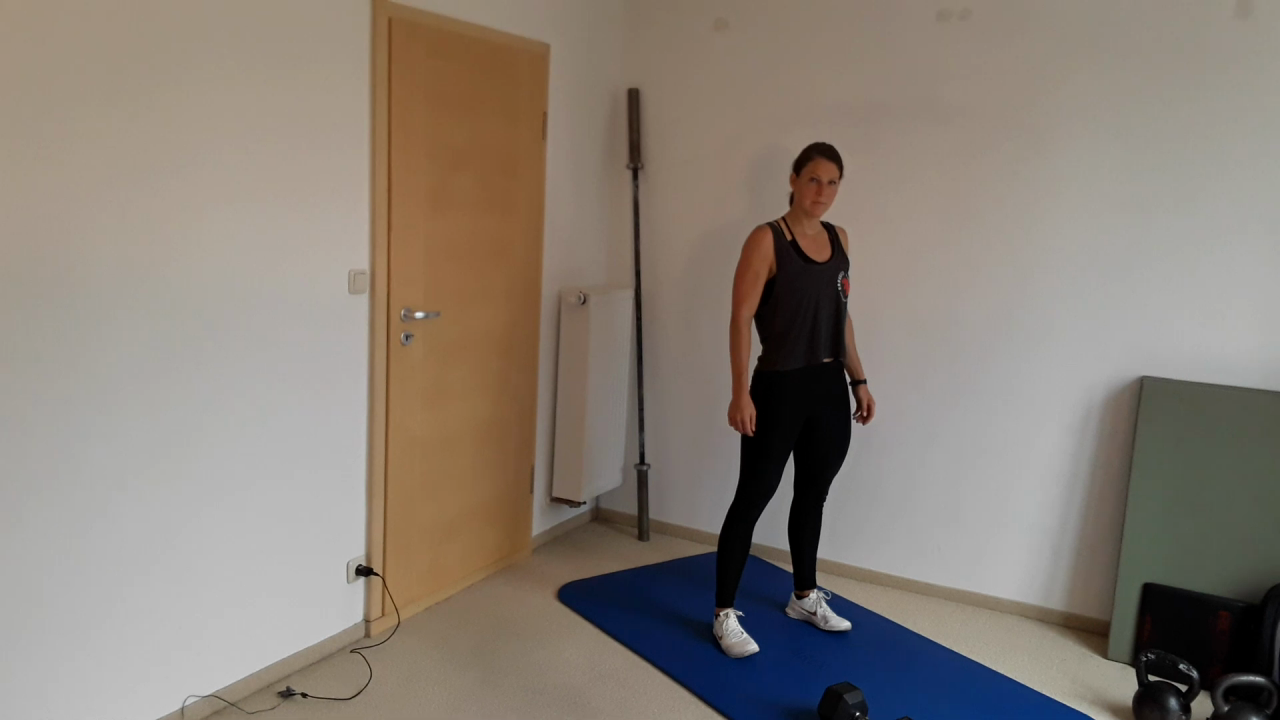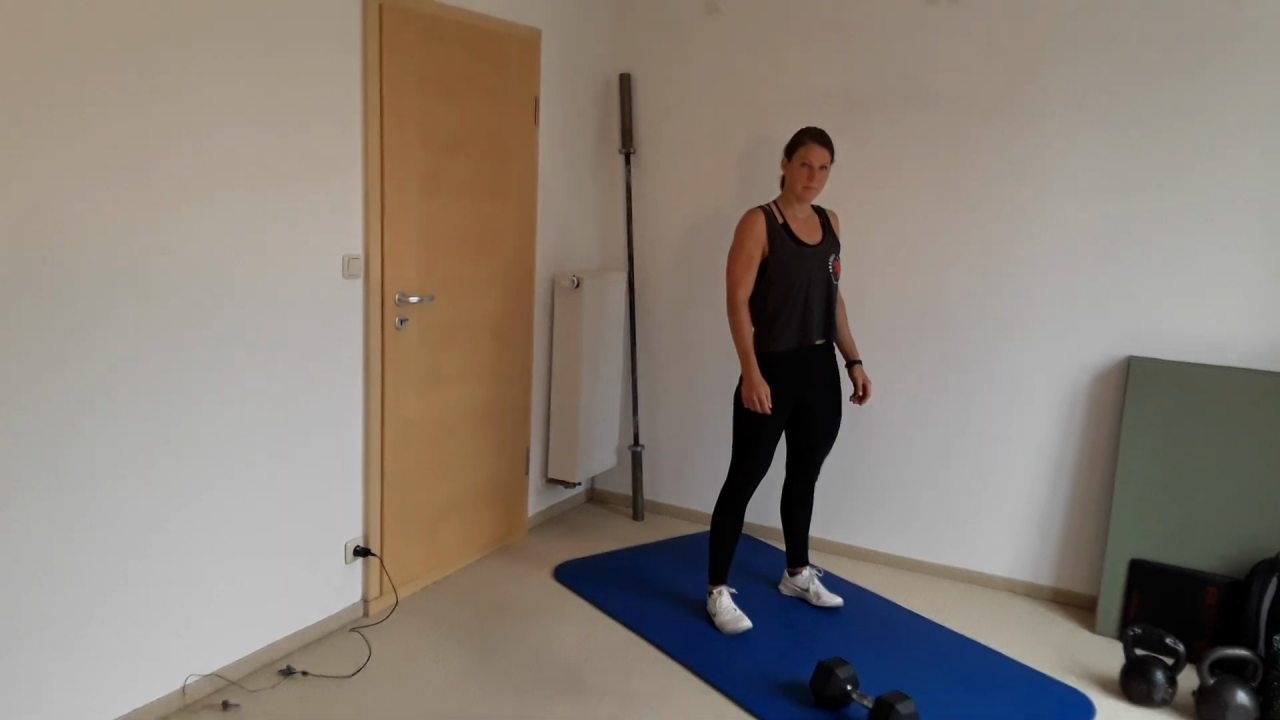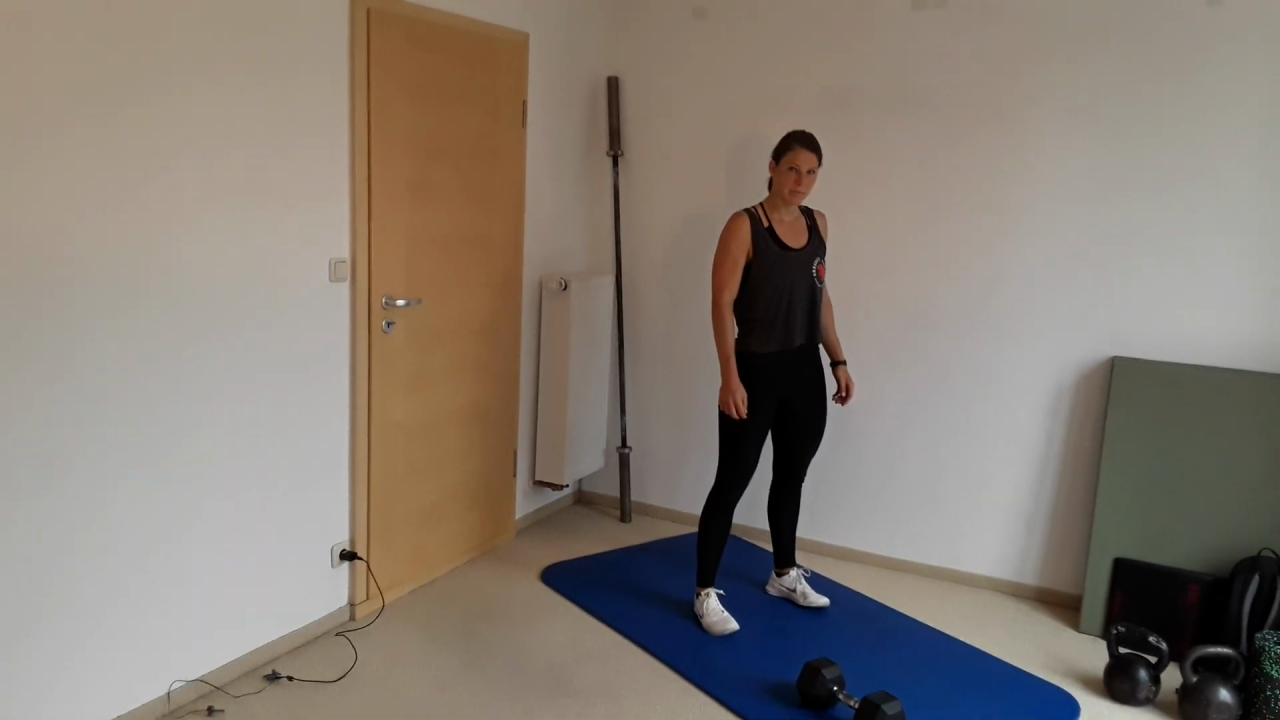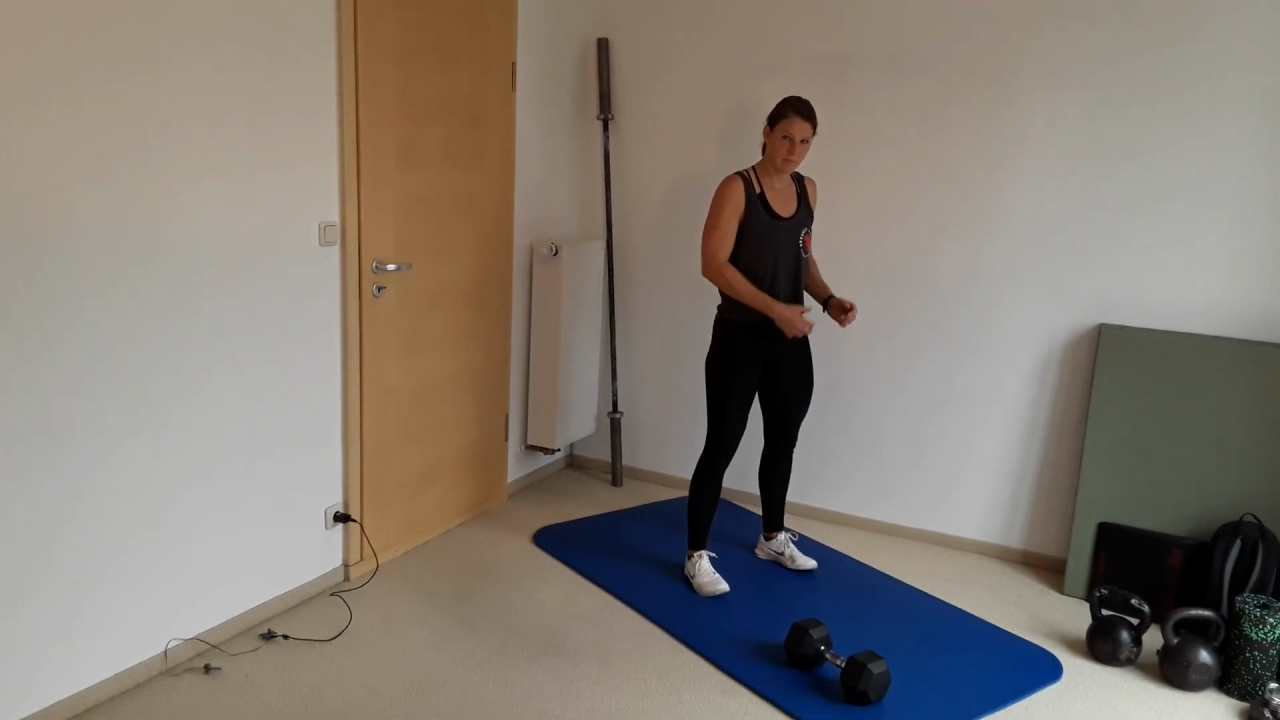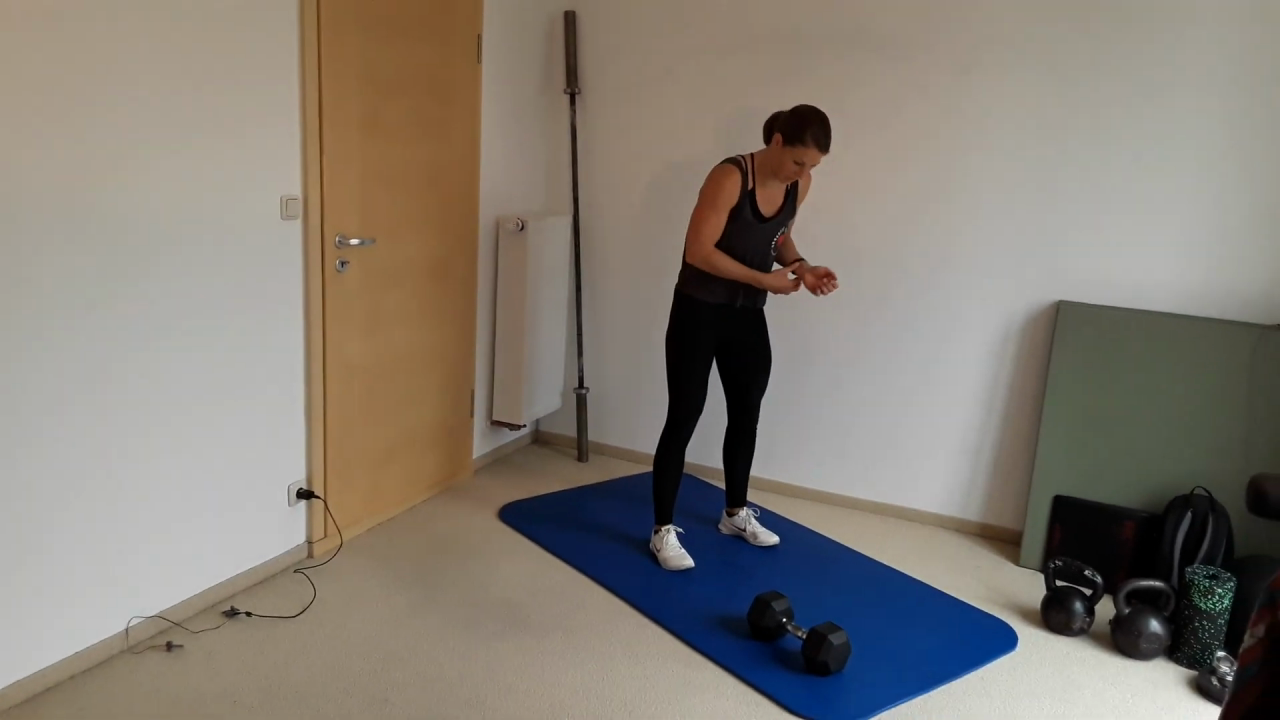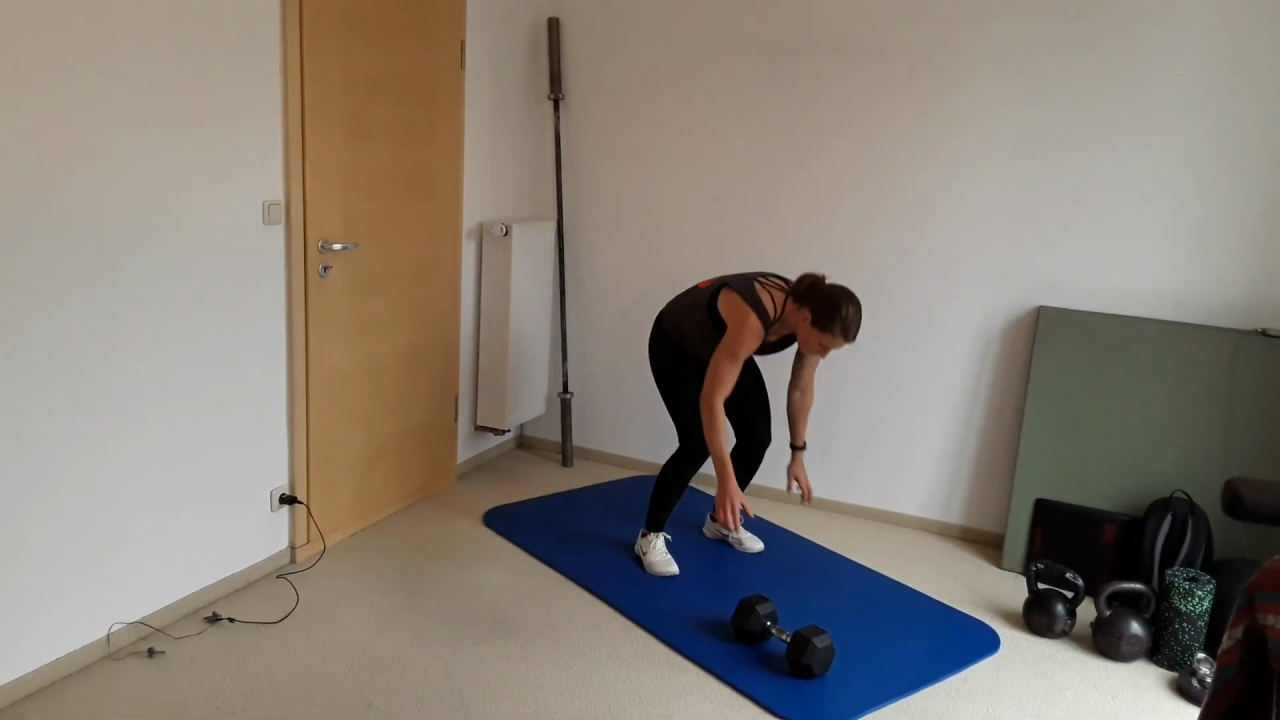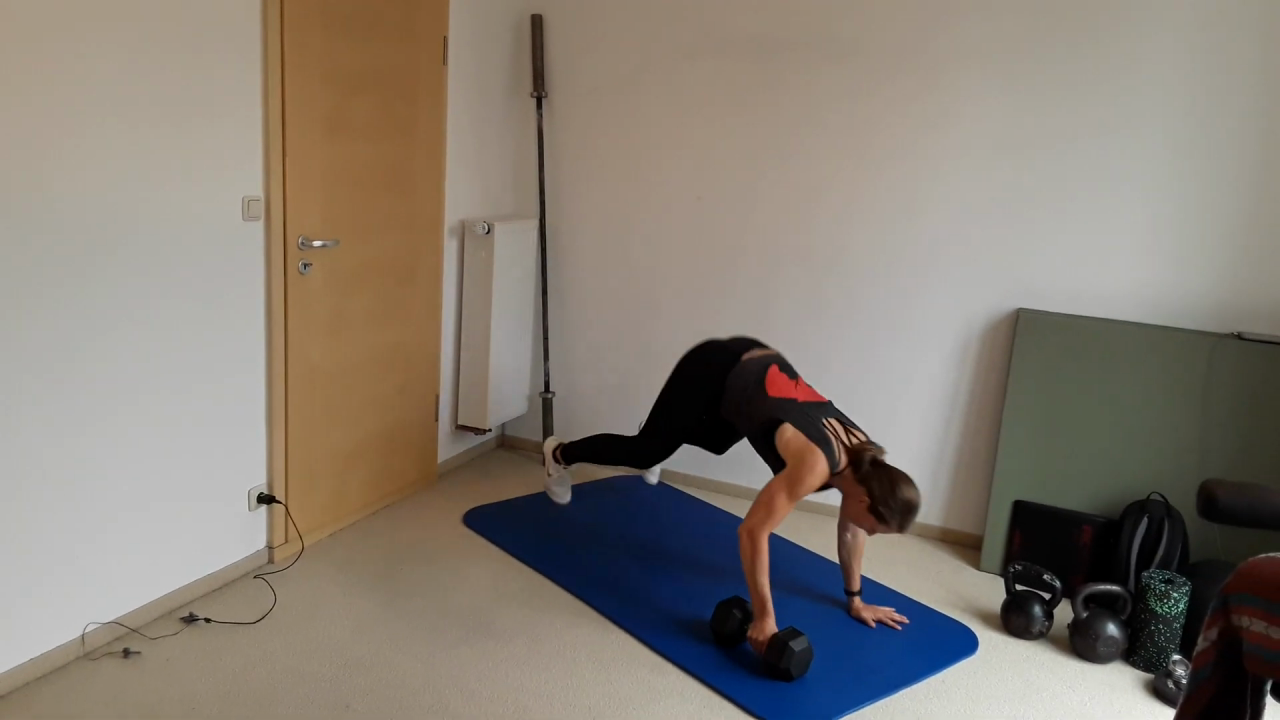
dt=0.5s
person 1, frame 1
left shoulder: (839, 239)
right shoulder: (766, 240)
right elbow: (741, 318)
left wrist: (859, 381)
right wrist: (740, 392)
left hip: (829, 388)
right hip: (780, 387)
left knee: (813, 496)
right knee: (752, 499)
left ankle: (805, 596)
right ankle: (725, 613)
person 1, frame 2
left shoulder: (830, 223)
right shoulder: (758, 223)
right elbow: (738, 301)
left wrist: (854, 361)
right wrist: (750, 372)
left hip: (820, 370)
right hip: (774, 368)
left knee: (804, 475)
right knee: (744, 479)
left ankle: (797, 574)
right ankle: (718, 590)
person 1, frame 3
left shoulder: (818, 223)
right shoulder: (744, 226)
right elbow: (722, 305)
left wrist: (838, 361)
right wrist: (730, 377)
left hip: (805, 370)
right hip: (757, 370)
left knee: (791, 476)
right knee: (732, 481)
left ankle: (785, 574)
right ankle: (705, 592)
person 1, frame 4
left shoulder: (807, 189)
right shoulder: (737, 188)
right elbow: (714, 264)
left wrist: (826, 299)
right wrist: (774, 309)
left hip: (791, 338)
right hip: (740, 336)
left knee: (783, 440)
right knee: (722, 446)
left ankle: (773, 538)
right ankle: (696, 555)
person 1, frame 5
left shoulder: (799, 184)
right shoulder: (730, 177)
right elbow: (698, 251)
left wrist: (801, 269)
right wrist: (765, 280)
left hip: (748, 315)
right hip: (698, 312)
left knee: (746, 416)
right knee: (683, 419)
left ankle: (736, 514)
right ankle: (663, 530)
person 1, frame 6
left shoulder: (811, 316)
right shoulder: (754, 317)
left elbow: (800, 387)
right elbow: (710, 398)
left wrist: (797, 454)
right wrist: (726, 480)
left hip: (718, 345)
right hip: (675, 346)
left knee: (758, 439)
right knee: (698, 444)
left ankle: (720, 520)
right ankle: (650, 535)
person 1, frame 7
left shoulder: (865, 463)
right shoulder: (813, 465)
left elbow: (852, 529)
right elbow: (752, 533)
left wrist: (855, 600)
right wrist: (764, 619)
left hip: (753, 364)
right hip: (717, 376)
left knee: (714, 441)
right knee: (649, 448)
right ankle: (560, 455)
